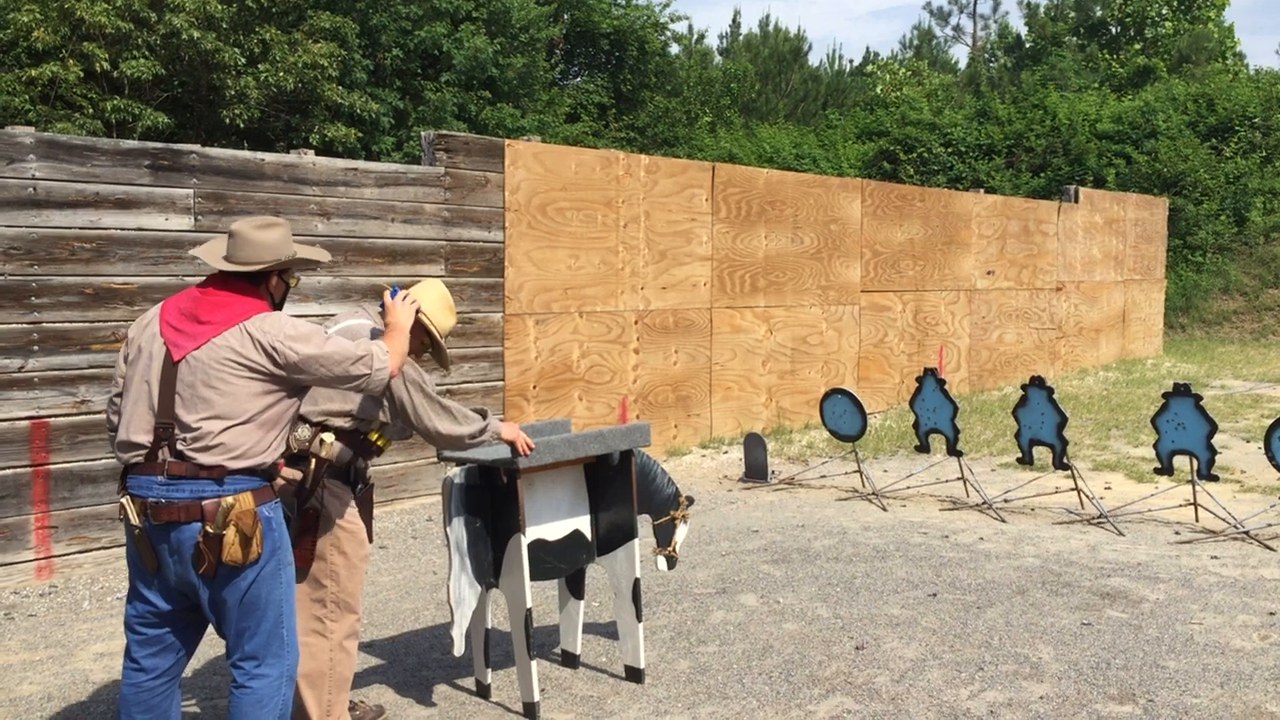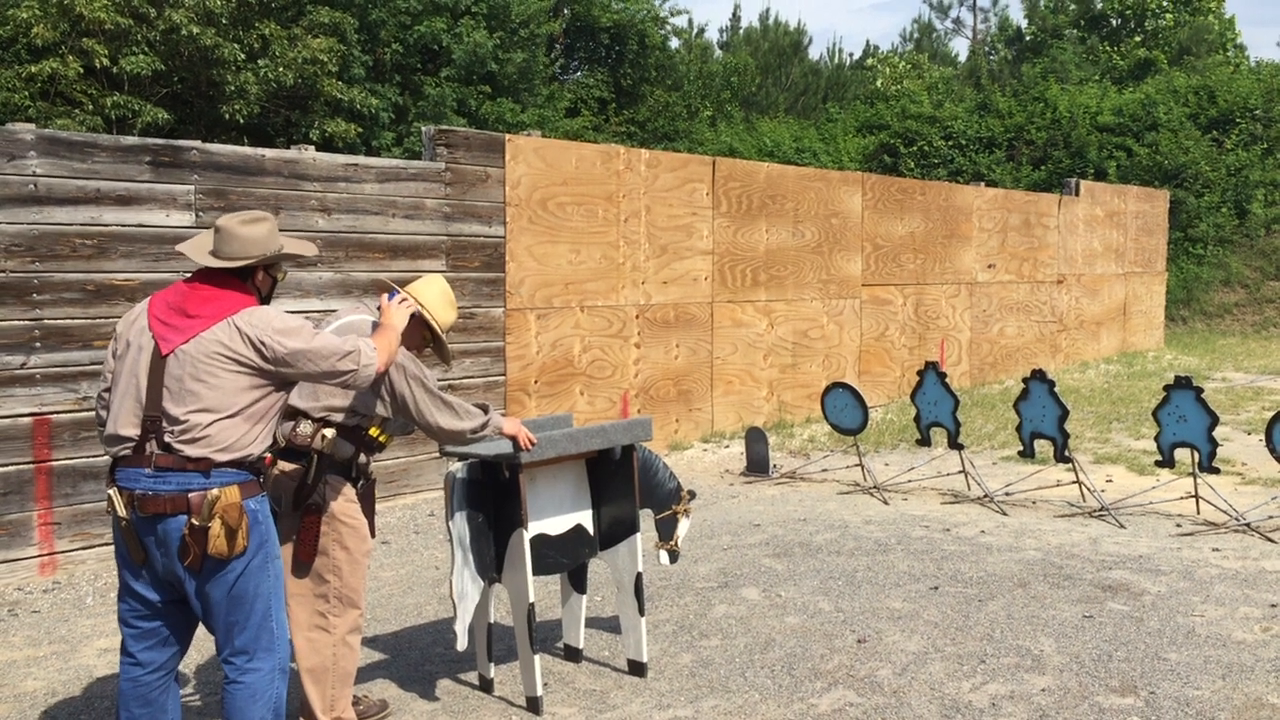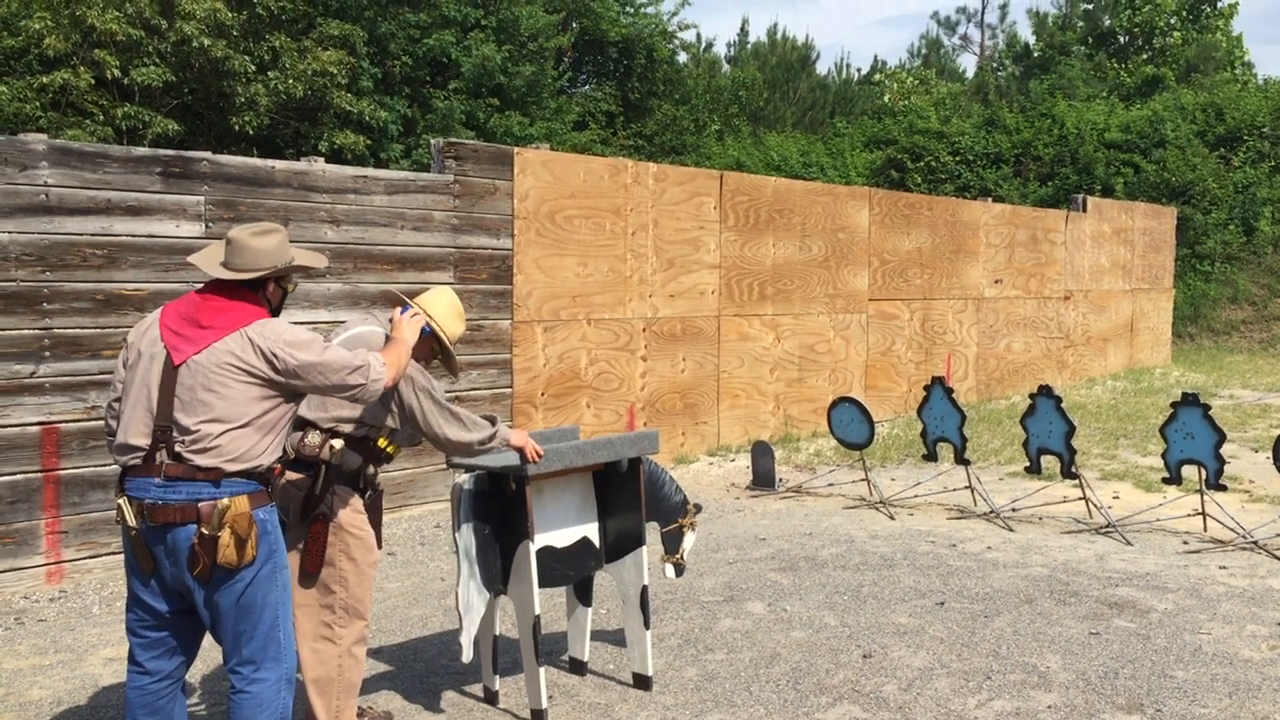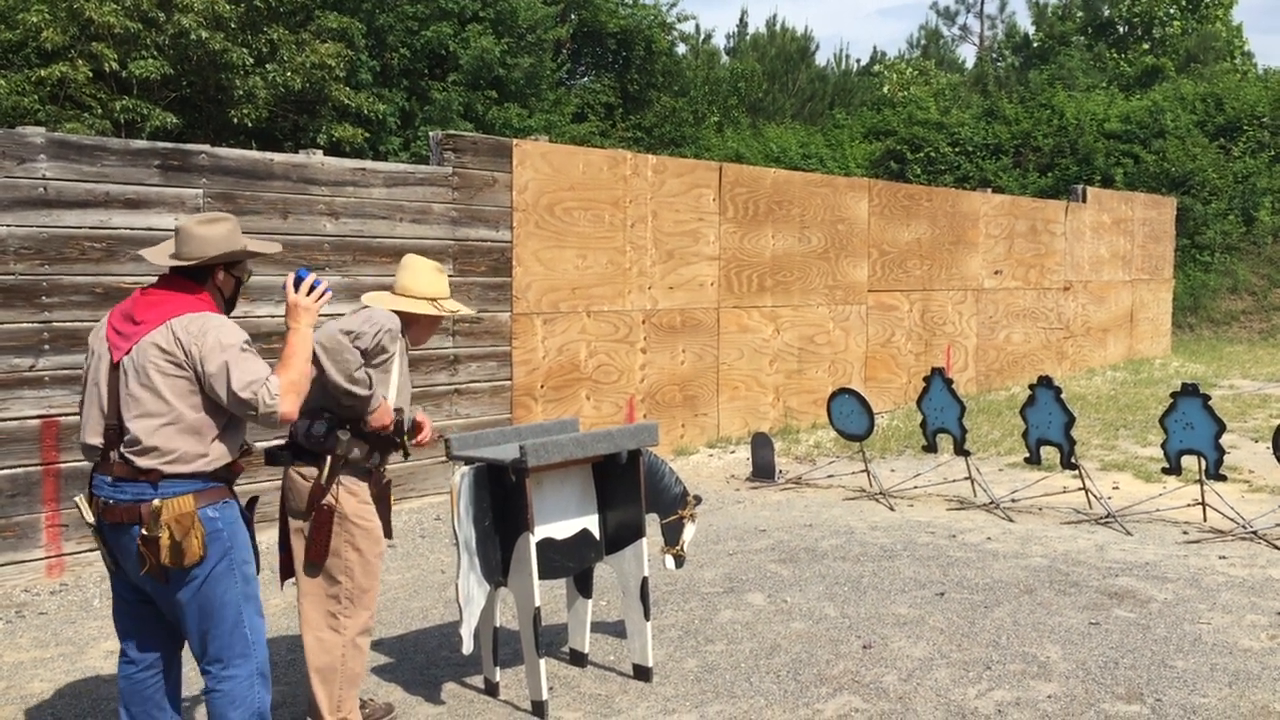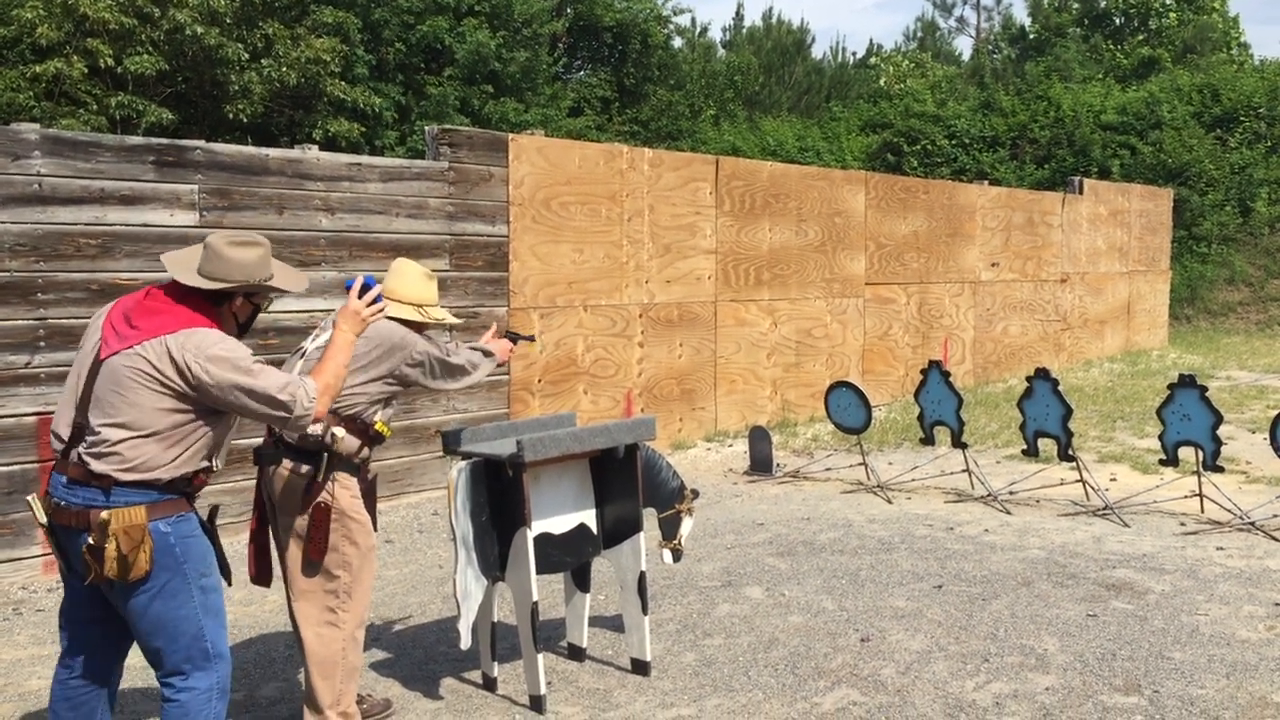
dt=1s
person 1, frame 1
left shoulder: (152, 322)
right shoulder: (273, 335)
left elbow: (116, 416)
right elbow: (380, 367)
right wrist: (398, 325)
left hip: (146, 508)
right hip: (227, 511)
left knee: (150, 659)
right knee: (264, 662)
person 1, frame 2
left shoulder: (139, 316)
right shoulder: (260, 328)
left elbow: (105, 410)
right elbow: (367, 363)
right wrist: (391, 325)
left hip: (134, 501)
right hip: (214, 504)
left knee: (147, 653)
right knee: (256, 657)
person 1, frame 3
left shoulder: (150, 327)
right shoulder: (270, 340)
left elbow: (114, 421)
right elbow: (374, 377)
right wrist: (402, 339)
left hip: (144, 511)
right hip: (222, 515)
left knee: (154, 663)
right knee: (263, 668)
person 1, frame 4
left shoulder: (118, 321)
right shoulder: (203, 328)
left elbow: (99, 414)
right elbow: (282, 405)
right wrist: (300, 326)
left hip: (119, 507)
right hip: (185, 513)
left knee: (145, 655)
right knee: (238, 663)
person 1, frame 5
left shoulder: (123, 310)
right shoulder: (199, 348)
left elbow: (78, 410)
right elbow: (309, 405)
right wrist: (346, 331)
left hip: (73, 506)
right hip: (138, 521)
left knee: (86, 661)
right knee: (200, 669)
person 2, frame 1
left shoulder: (354, 326)
left elbow: (410, 412)
right elbow: (435, 418)
right wrist: (497, 428)
left hip: (305, 474)
right hip: (320, 481)
left knee: (321, 603)
right knee: (333, 608)
person 2, frame 2
left shoulder: (354, 321)
right elbow: (438, 414)
right wrist: (497, 423)
left hip: (300, 469)
right hip: (321, 476)
left knee: (319, 599)
right knee: (336, 604)
person 2, frame 3
left shoulder: (364, 331)
left elbow: (409, 419)
right elbow: (443, 423)
right wrist: (505, 435)
left hip: (314, 481)
right hip: (329, 488)
left knee: (327, 610)
right knee: (341, 615)
person 2, frame 4
left shoulder: (383, 325)
right shoulder: (382, 322)
right elbow: (324, 342)
left wrist: (405, 420)
right wrist: (371, 403)
left hip: (327, 474)
right hip: (334, 480)
left knee: (334, 602)
right knee: (346, 606)
person 2, frame 5
right shoulder: (394, 339)
left elbow: (428, 355)
right elbow: (448, 367)
left wrist: (475, 345)
right wrist: (489, 353)
left hip: (289, 466)
right hip: (322, 475)
left knee: (316, 594)
right knee: (340, 599)
